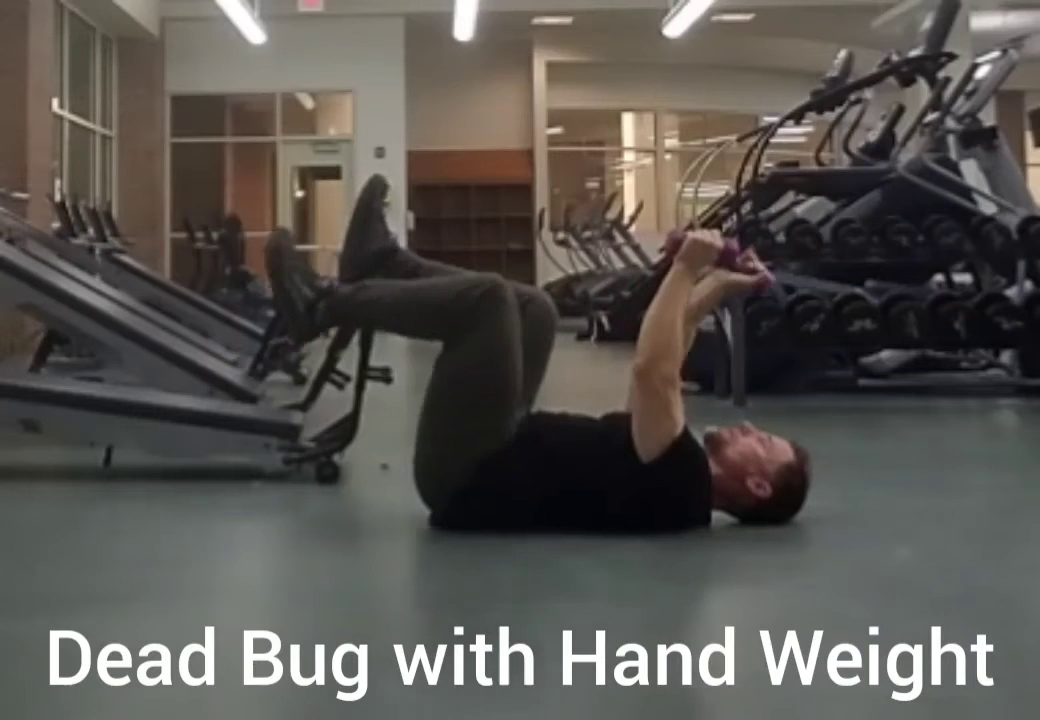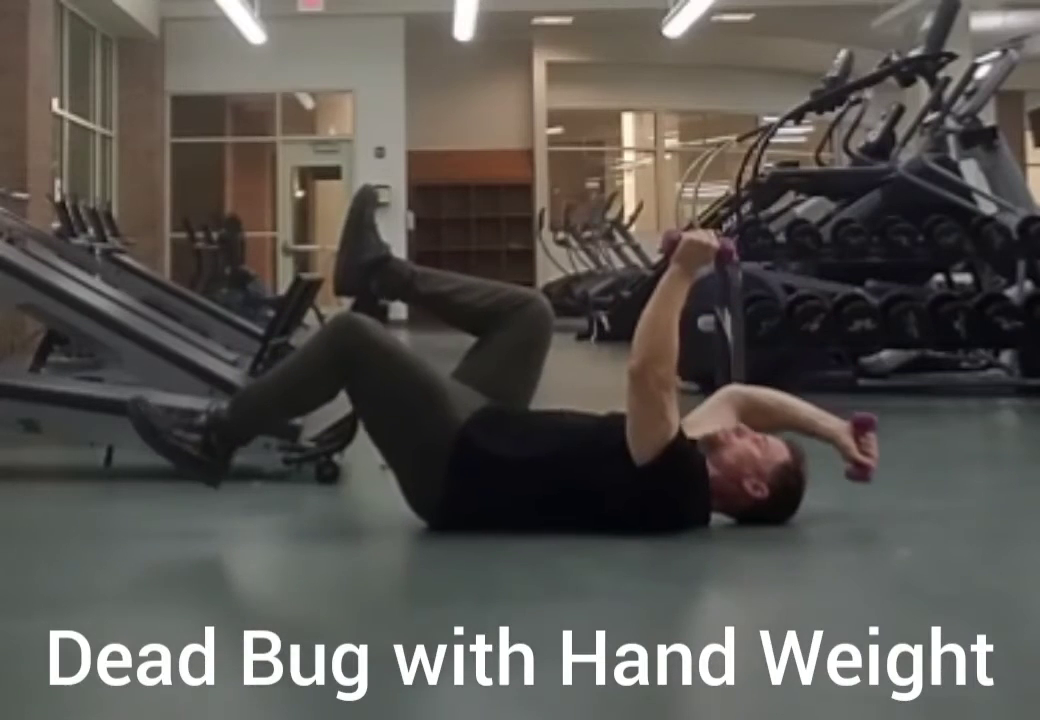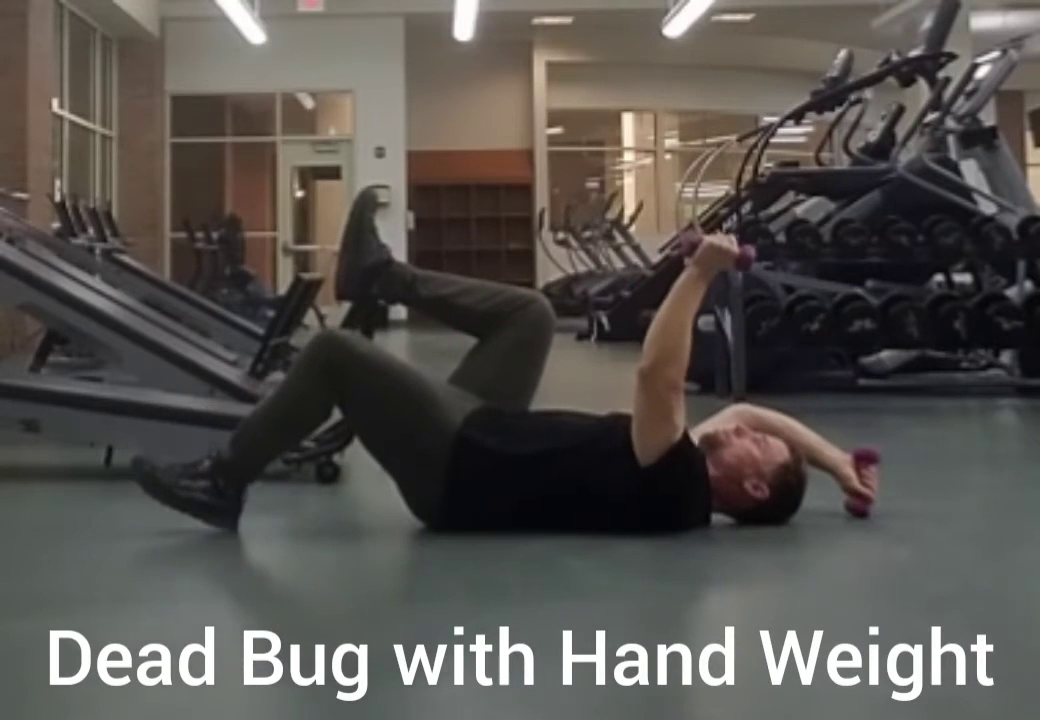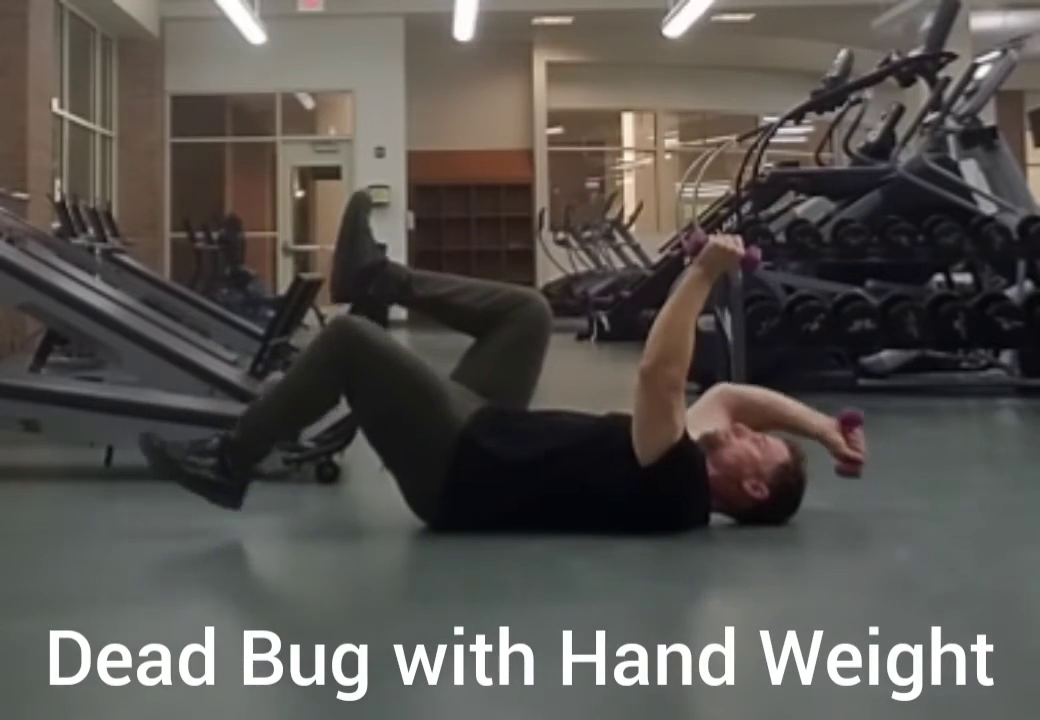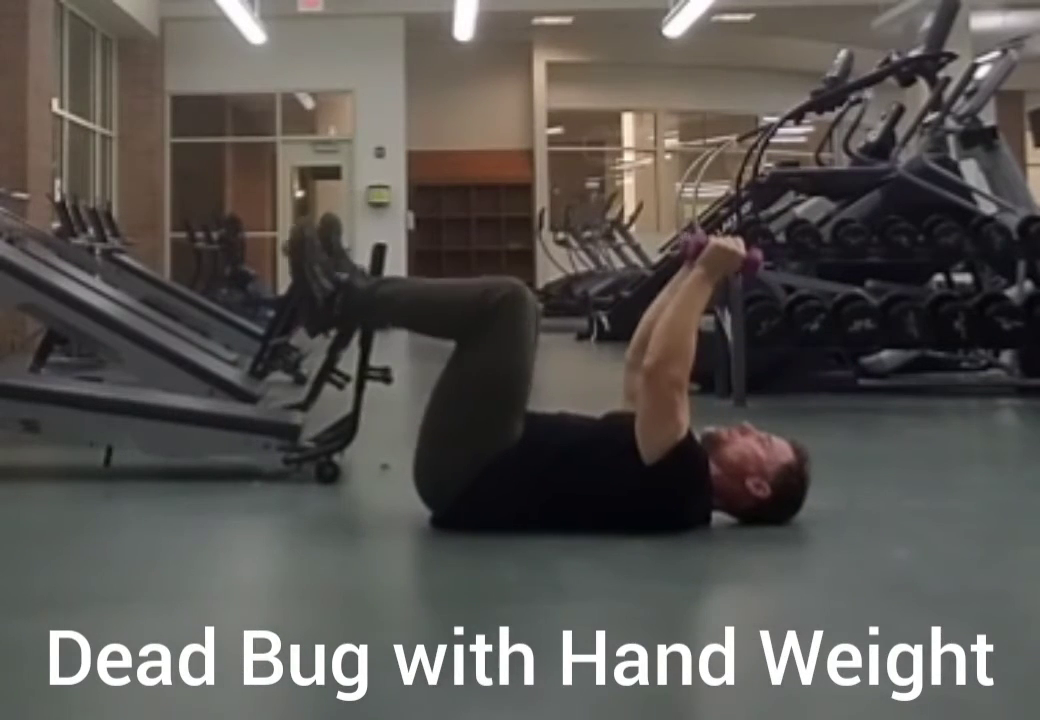
dt=0.7s
person 1, frame 1
left shoulder: (679, 482)
right shoulder: (684, 465)
left elbow: (651, 373)
right elbow: (662, 366)
left wrist: (684, 269)
right wrist: (717, 286)
left hip: (469, 478)
right hip: (498, 457)
left knee: (488, 297)
right knee: (531, 308)
left ankle: (323, 307)
right ankle: (382, 256)
person 1, frame 2
left shoulder: (674, 487)
right shoulder: (693, 469)
left elbow: (648, 377)
right elbow: (739, 394)
left wrist: (682, 271)
right wrist: (837, 429)
left hip: (460, 467)
right hip: (485, 438)
left knee: (351, 336)
right knee: (530, 310)
left ankle: (212, 441)
right ankle: (381, 271)
person 1, frame 3
left shoulder: (673, 486)
right shoulder: (695, 472)
left elbow: (656, 377)
right elbow: (747, 409)
left wrist: (698, 275)
right wrist: (838, 462)
left hip: (457, 468)
right hip: (484, 436)
left knee: (334, 352)
right knee: (530, 311)
left ankle: (222, 483)
right ankle: (383, 277)
person 1, frame 4
left shoulder: (677, 488)
right shoulder: (691, 465)
left elbow: (660, 376)
right elbow: (728, 396)
left wrist: (703, 273)
right wrist: (825, 427)
left hip: (461, 470)
right hip: (487, 441)
left knee: (353, 338)
right knee: (527, 309)
left ankle: (229, 465)
right ankle: (378, 275)
person 1, frame 5
left shoulder: (679, 485)
right shoulder: (686, 470)
left elbow: (663, 376)
right elbow: (640, 360)
left wrist: (705, 276)
right wrist: (691, 273)
left hip: (469, 478)
right hip: (482, 469)
left knee: (505, 301)
right knee: (515, 311)
left ankle: (348, 301)
right ankle: (356, 296)
